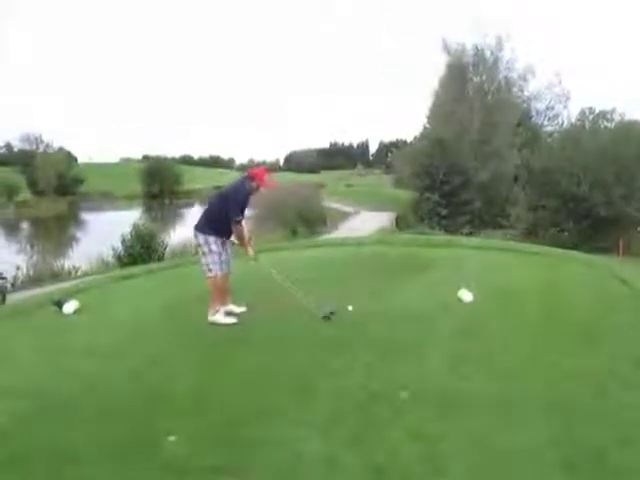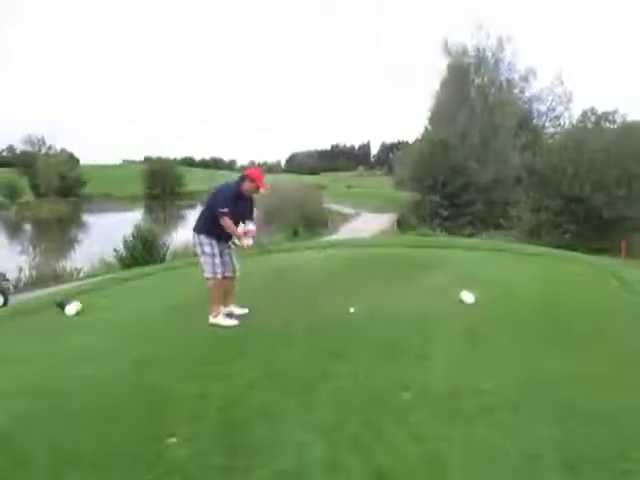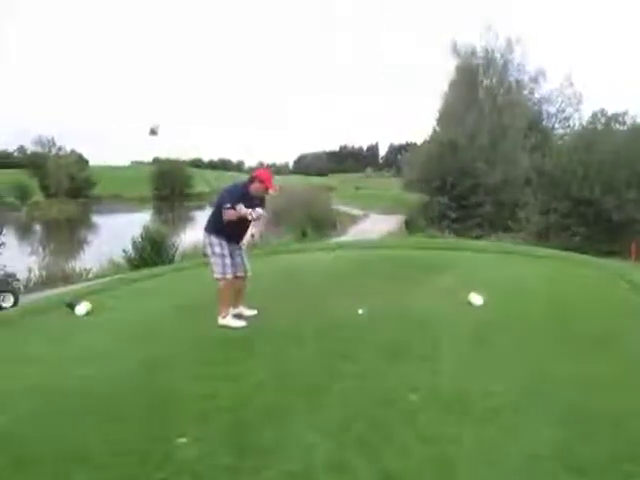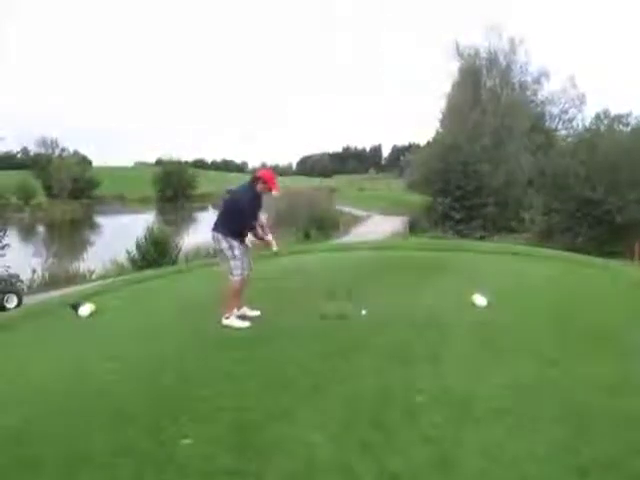
dt=0.3s
person 1, frame 1
left shoulder: (242, 191)
right shoulder: (237, 193)
left elbow: (238, 222)
right elbow: (236, 225)
left wrist: (246, 241)
right wrist: (246, 246)
left hip: (219, 233)
right hip: (207, 233)
left knee: (224, 270)
right knee: (216, 272)
left ankle: (225, 304)
right ankle: (214, 312)
person 1, frame 2
left shoulder: (247, 198)
right shoulder: (226, 191)
left elbow: (248, 220)
right elbow: (224, 219)
right wrist: (240, 237)
left hip: (223, 238)
right hip: (205, 235)
left knee: (230, 272)
right knee: (215, 274)
left ankle: (228, 306)
right ankle: (215, 315)
person 1, frame 3
left shoulder: (258, 197)
right shoulder: (233, 191)
left elbow: (260, 213)
right elbow: (227, 215)
left wrist: (255, 213)
right wrist: (243, 213)
left hip: (234, 239)
right hip: (216, 236)
left knee: (242, 273)
right knee: (226, 276)
left ankle: (237, 307)
right ankle: (224, 316)
person 1, frame 4
left shoulder: (253, 194)
right shoulder: (246, 197)
left elbow: (255, 218)
right elbow: (251, 228)
left wrist: (264, 234)
right wrist: (267, 240)
left hip: (234, 236)
right hip: (226, 236)
left knee: (243, 273)
right knee: (237, 276)
left ankle: (239, 308)
right ankle: (228, 316)
